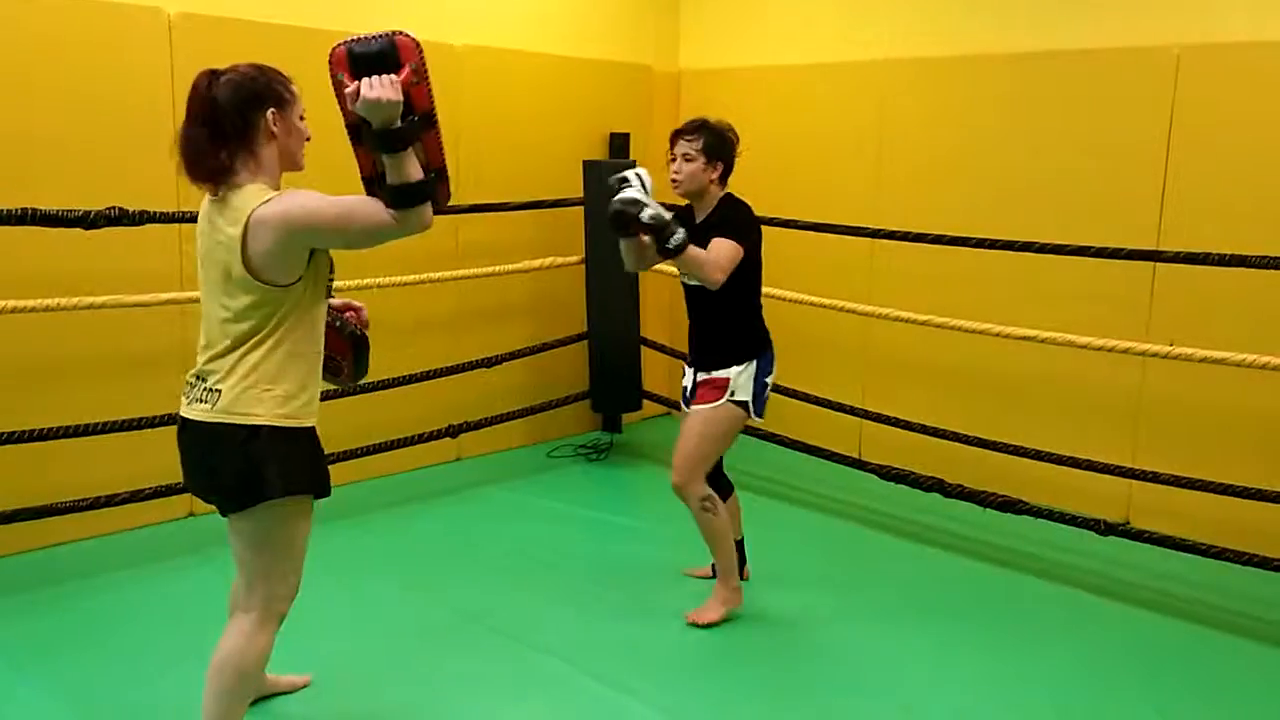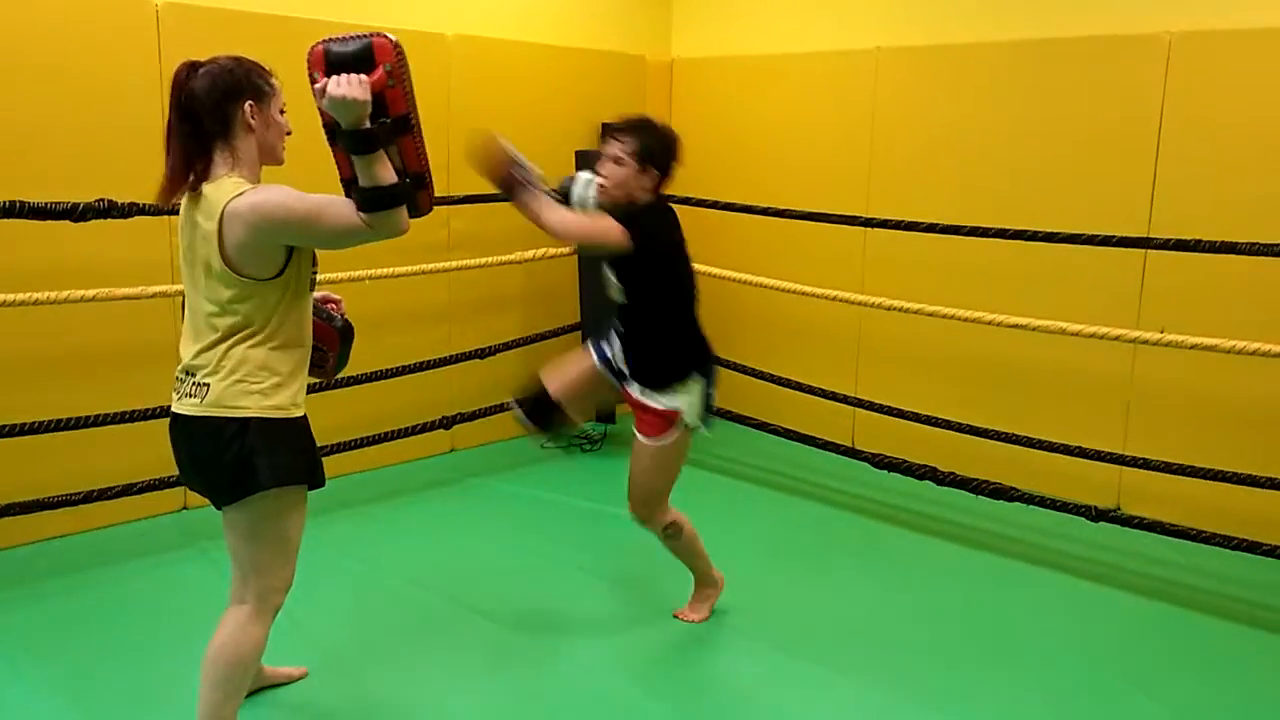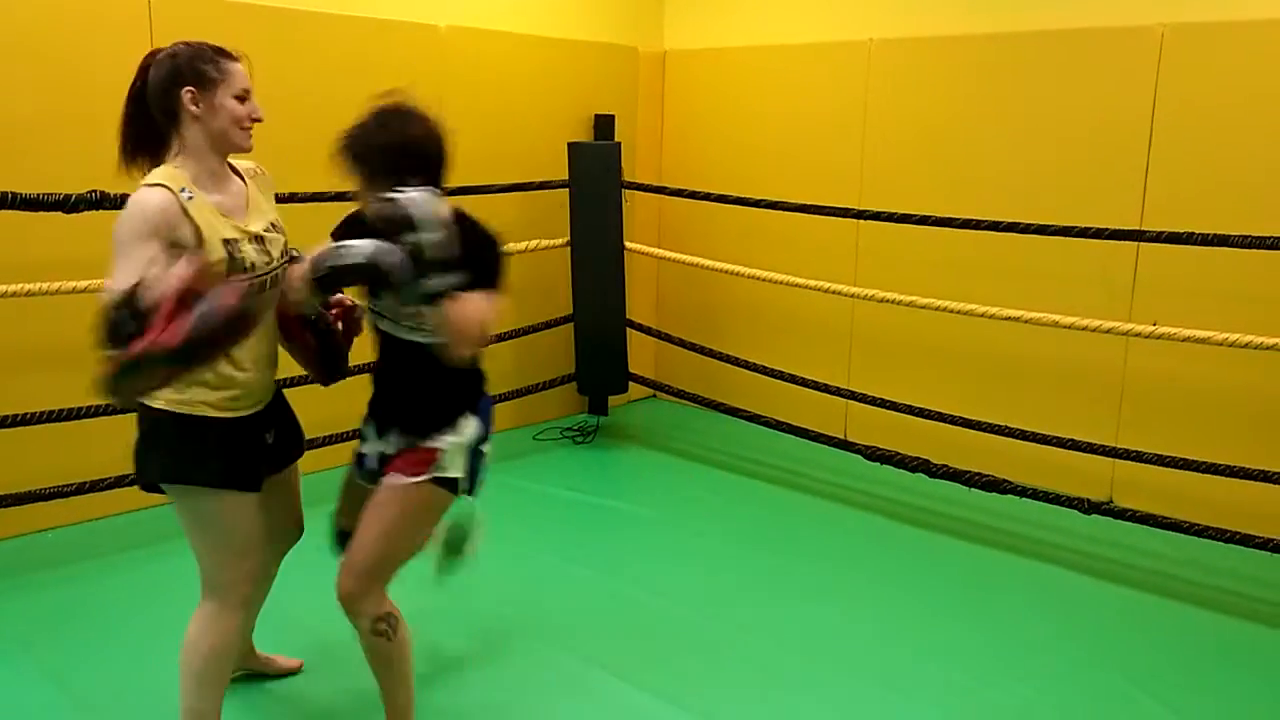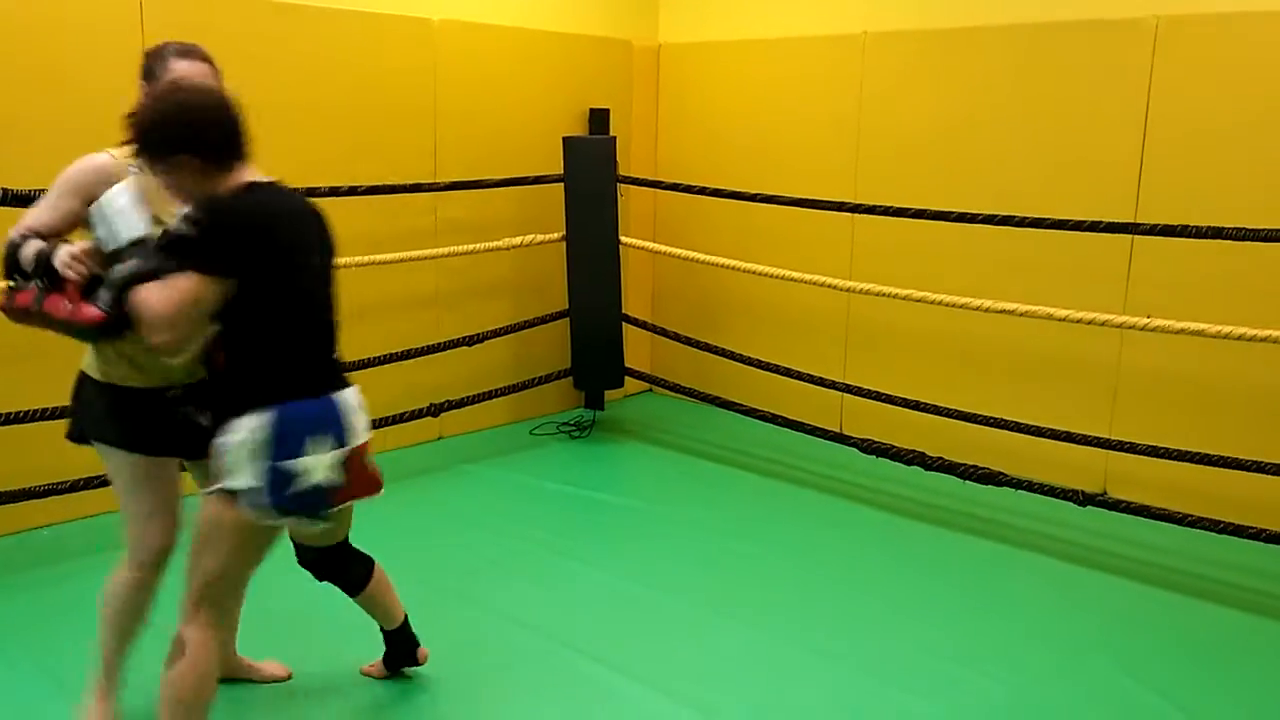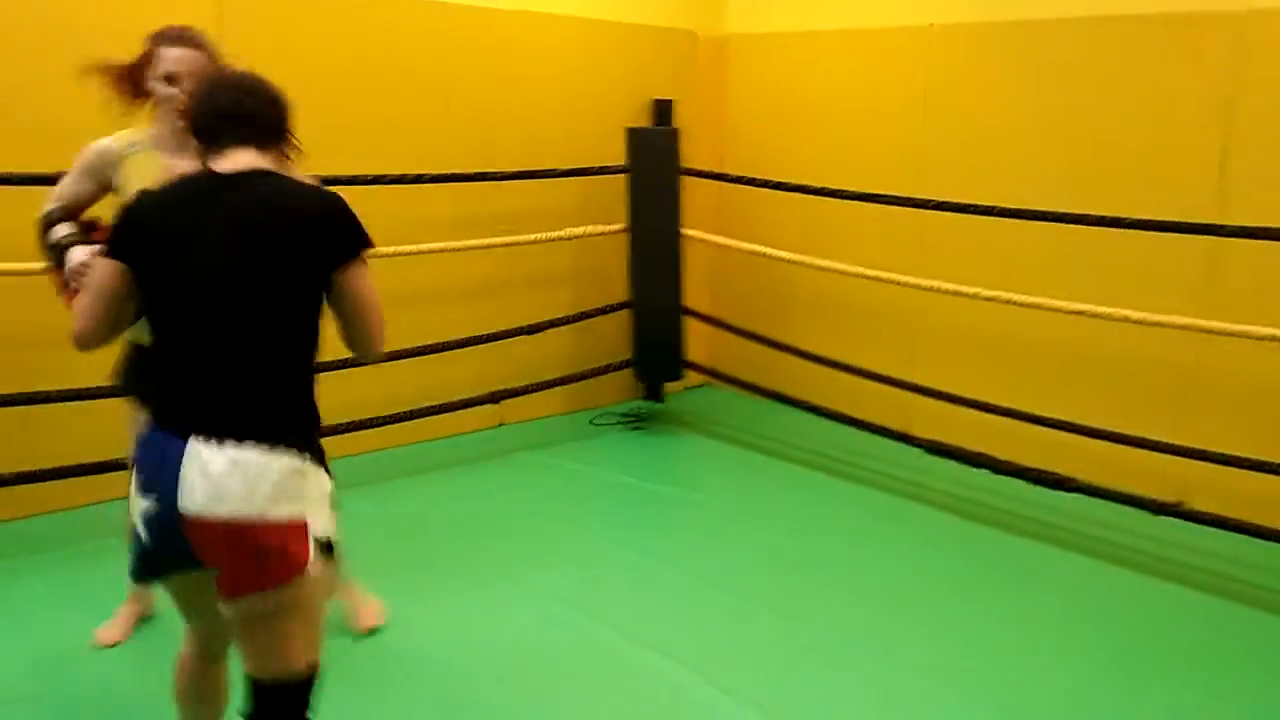
dt=0.5s
person 1, frame 1
left shoulder: (221, 206)
right shoulder: (287, 215)
right elbow: (412, 217)
left wrist: (321, 309)
right wrist: (388, 129)
left hip: (216, 418)
right hip: (257, 431)
left knee: (262, 571)
right knee: (265, 598)
person 1, frame 2
left shoulder: (202, 197)
right shoulder: (261, 208)
right elbow: (387, 222)
left wrist: (298, 301)
right wrist: (358, 128)
left hip: (210, 411)
right hip: (248, 421)
left knee: (262, 563)
right knee: (261, 590)
person 1, frame 3
left shoulder: (241, 179)
right shoulder: (155, 205)
right wrist: (149, 299)
left hip: (257, 406)
right hip: (196, 421)
left knee: (281, 532)
right knee: (228, 586)
left ankle: (237, 652)
person 1, frame 4
right shoulder: (103, 173)
right wrist: (58, 259)
left hip: (210, 381)
right hip: (128, 389)
right knee: (150, 546)
left ankle: (220, 655)
person 1, frame 5
right shoulder: (112, 155)
right elbow: (52, 219)
right wrist: (74, 253)
right hip: (159, 346)
left ankle: (344, 587)
right ankle: (141, 598)
person 2, frame 1
left shoulder: (736, 217)
right shoulder: (686, 216)
left elbow: (711, 273)
right elbow: (635, 262)
left wrist: (663, 222)
right wrist: (629, 219)
left hip: (739, 366)
right hip: (704, 362)
left knee: (685, 478)
right knee: (706, 470)
left ankle: (729, 586)
right ankle: (734, 560)
person 2, frame 2
left shoulder: (653, 223)
right shoulder: (620, 217)
left elbow: (573, 232)
right elbow: (578, 228)
left wrist: (515, 180)
right wrist: (580, 200)
left hip: (672, 378)
right hip: (629, 349)
left knee: (646, 508)
right knee: (534, 405)
left ankle: (708, 583)
person 2, frame 3
left shoulder: (473, 246)
right shoulder: (362, 226)
left elbow: (468, 344)
left wrist: (438, 263)
left hip: (445, 433)
right hip: (390, 416)
left knee: (357, 587)
right knee: (351, 536)
right ankle: (451, 519)
person 2, frame 4
left shoulder: (231, 223)
right shoulder: (300, 213)
left elbow: (165, 330)
left wrist: (131, 253)
left hip: (277, 433)
right hip: (331, 414)
left knee: (202, 615)
right knee: (329, 550)
right ankle: (405, 646)
person 2, frame 5
left shoulder: (148, 211)
right shoulder: (319, 212)
left elbow: (86, 331)
right elbow: (369, 343)
left hip: (167, 468)
right hip: (268, 477)
left knee: (208, 629)
